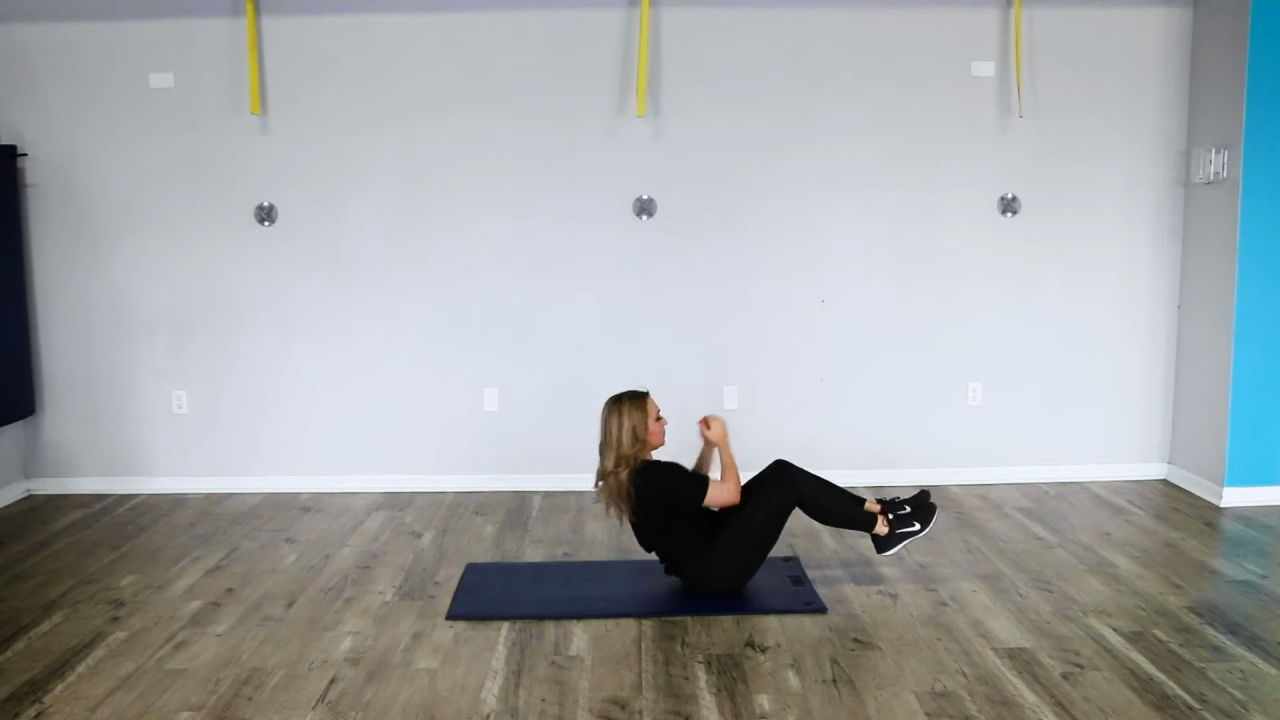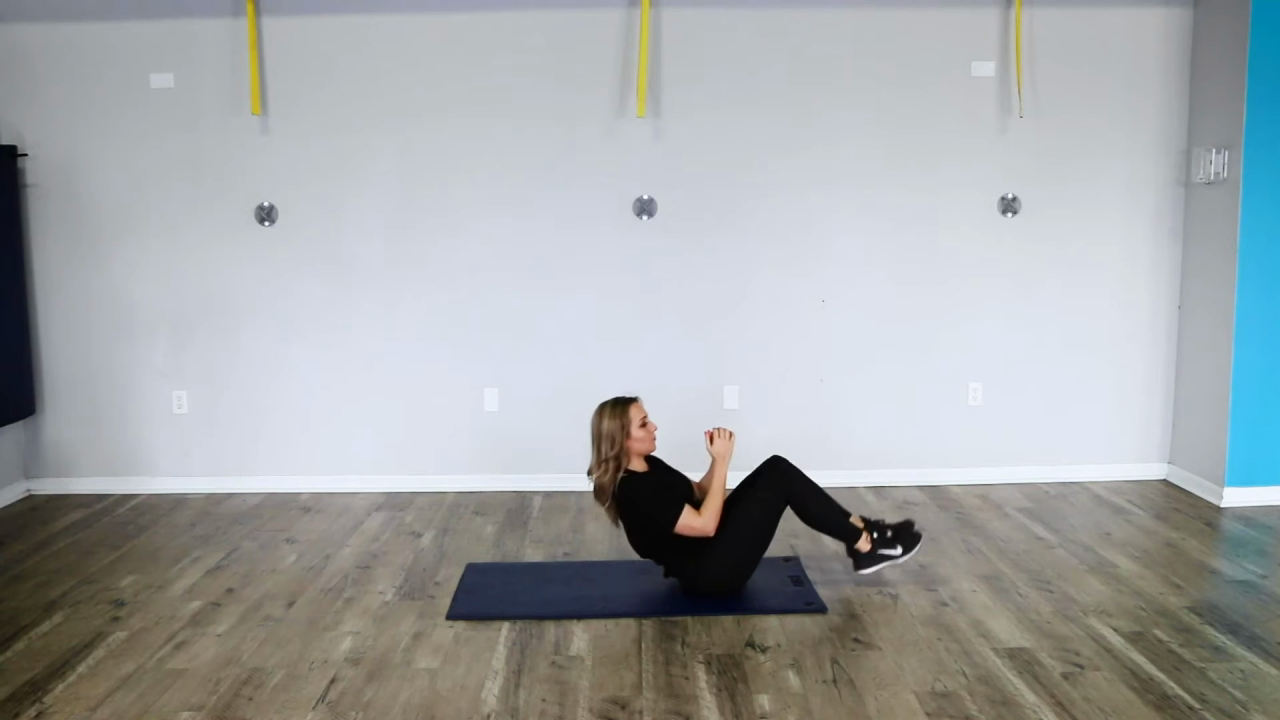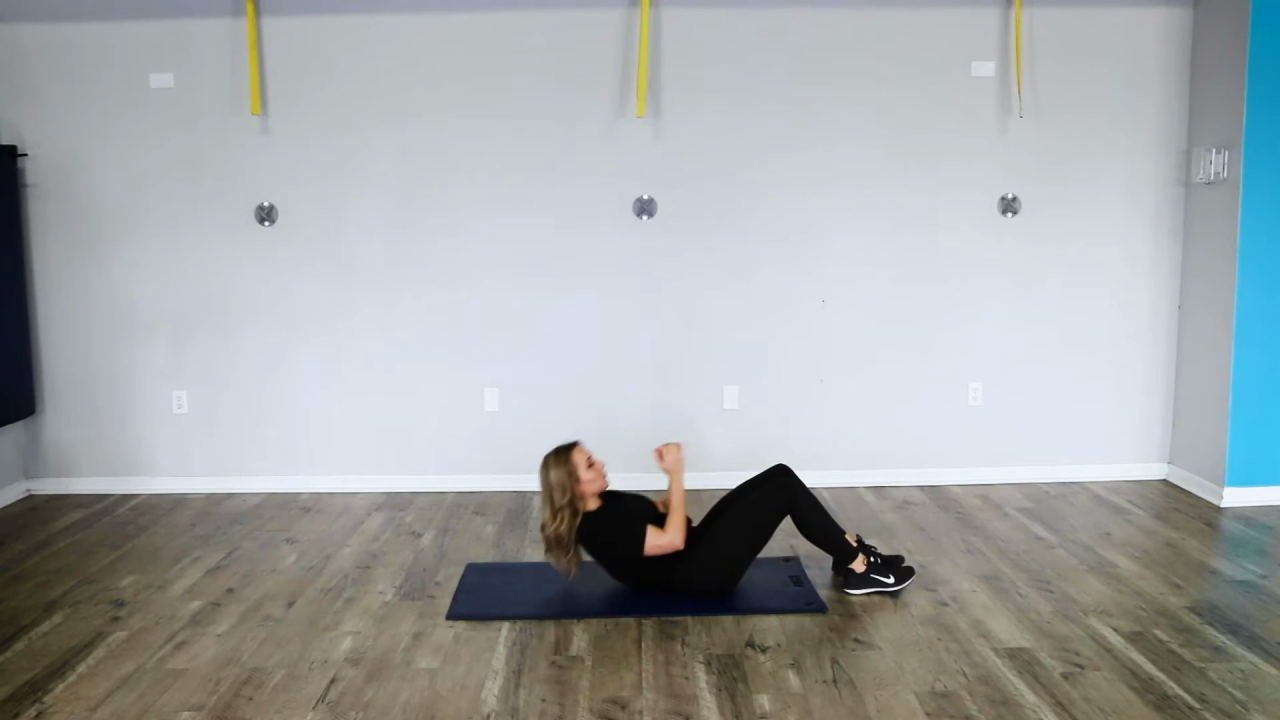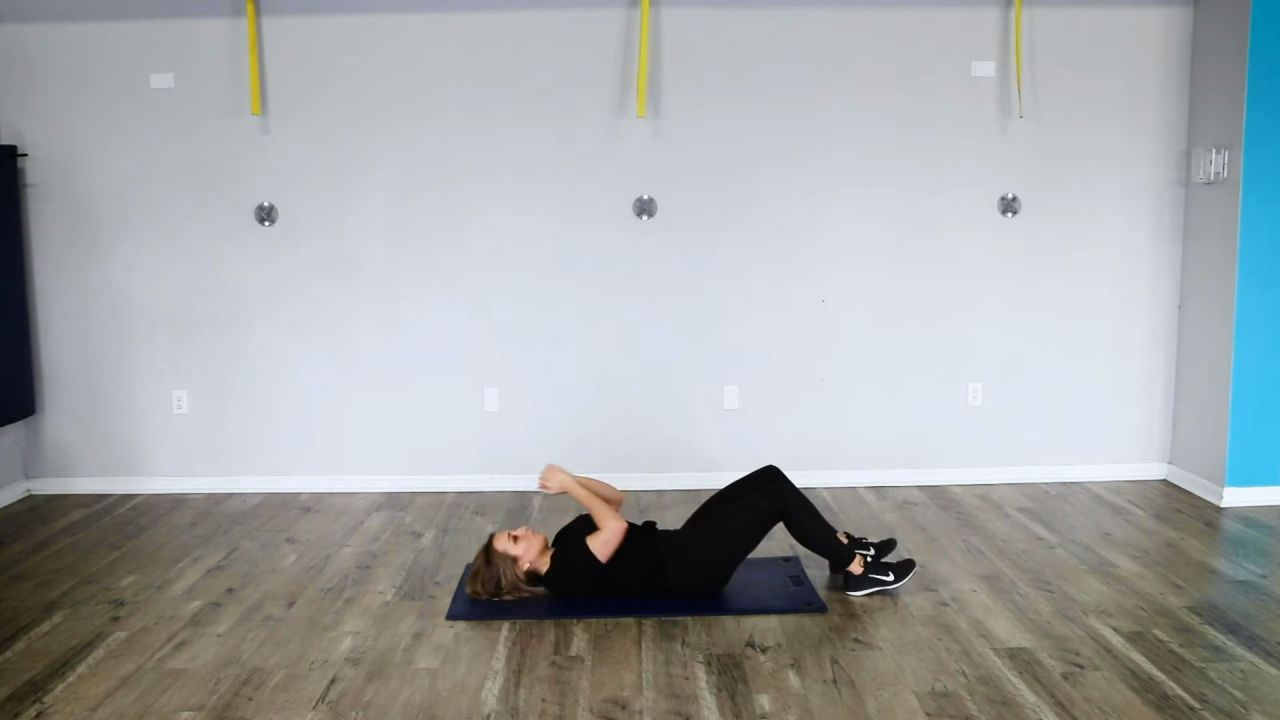
dt=0.5s
person 1, frame 1
left shoulder: (627, 474)
right shoulder: (658, 477)
right elbow: (732, 493)
left wrist: (707, 450)
right wrist: (722, 444)
left hip: (708, 543)
right hip: (712, 571)
left knee: (780, 471)
right knee: (789, 485)
left ankle: (878, 510)
right ankle: (884, 529)
person 1, frame 2
left shoulder: (648, 466)
right shoulder: (635, 492)
left elbow: (698, 494)
right elbow: (705, 525)
left wrist: (717, 459)
right wrist: (722, 461)
left hip: (713, 549)
right hip: (710, 571)
left knee: (777, 468)
right knee: (783, 482)
left ankle: (860, 529)
right ankle: (866, 548)
person 1, frame 3
left shoulder: (604, 503)
right shoulder: (599, 527)
left elbow: (663, 513)
right elbow: (673, 539)
left wrist: (673, 475)
right wrist: (675, 475)
left hip: (696, 549)
right hip: (700, 572)
left knee: (780, 475)
right knee: (785, 491)
left ankle: (851, 549)
right ankle: (859, 570)
person 1, frame 4
left shoulder: (564, 543)
right shoulder: (567, 575)
left elbow: (615, 500)
right elbow: (615, 527)
left wrist: (571, 481)
right wrist: (569, 486)
left hip: (679, 547)
right hip: (690, 570)
left knee: (770, 478)
right knee: (779, 497)
left ankle: (846, 548)
right ankle: (859, 571)
